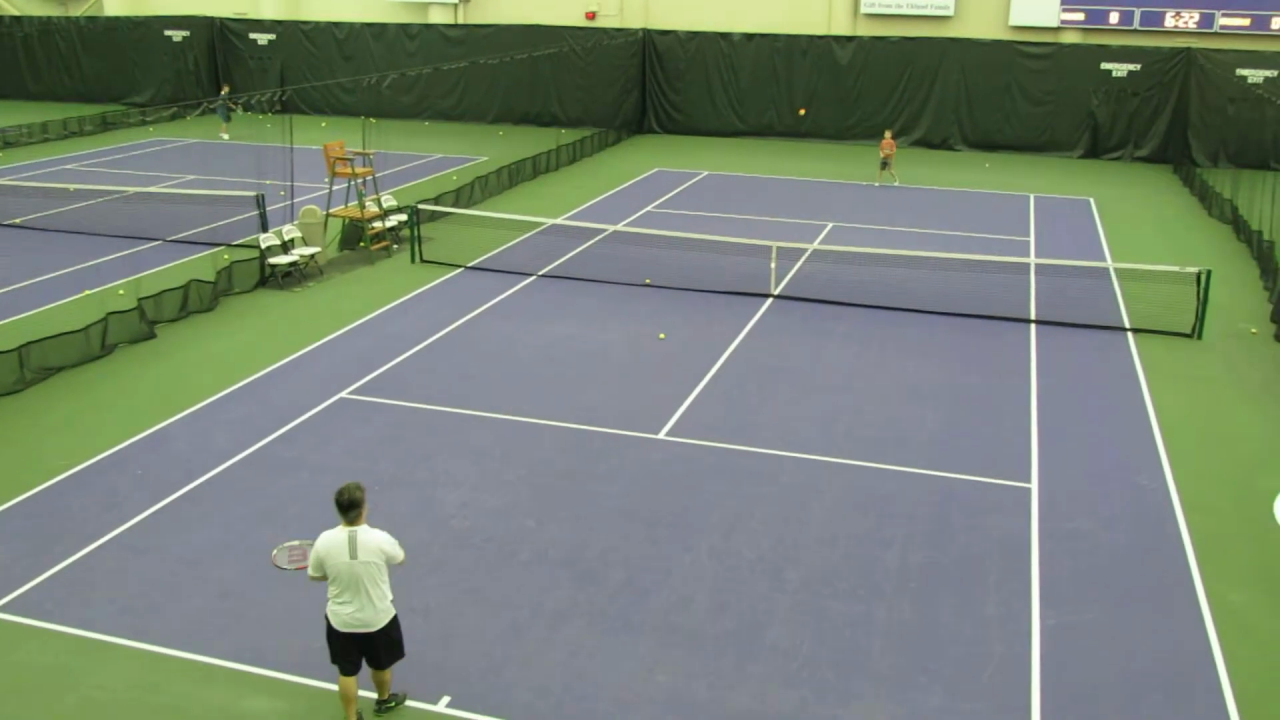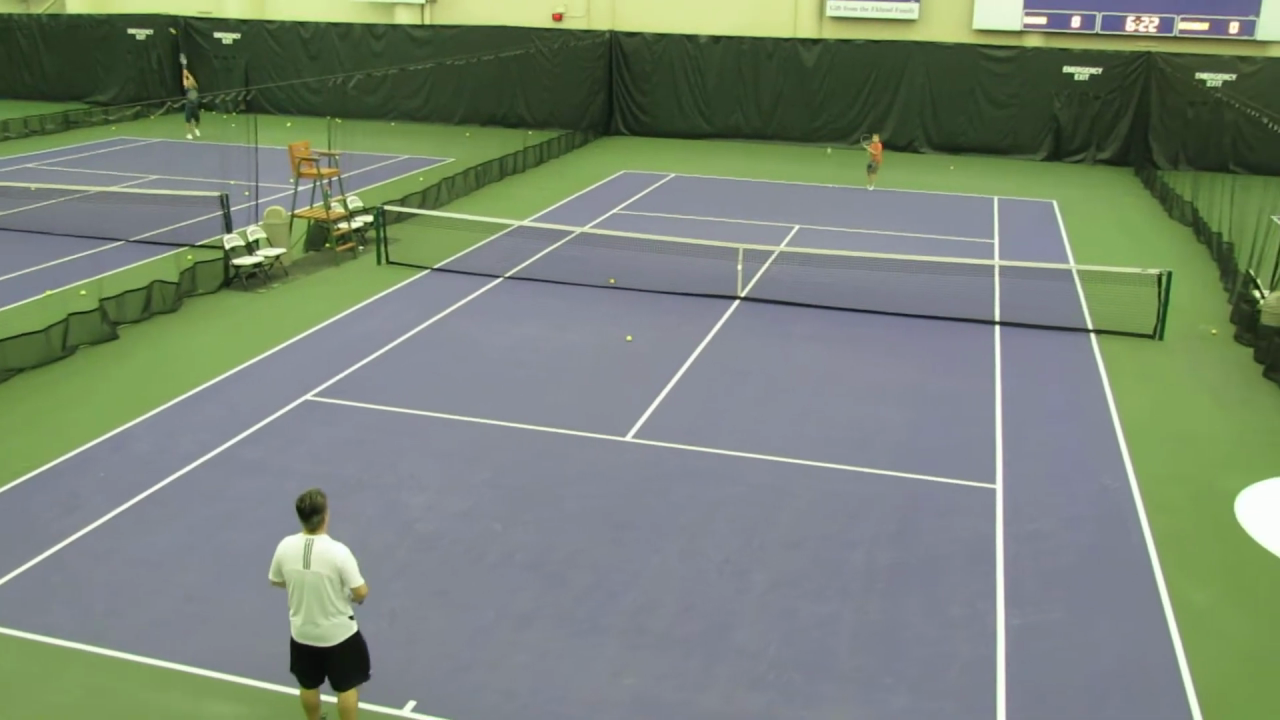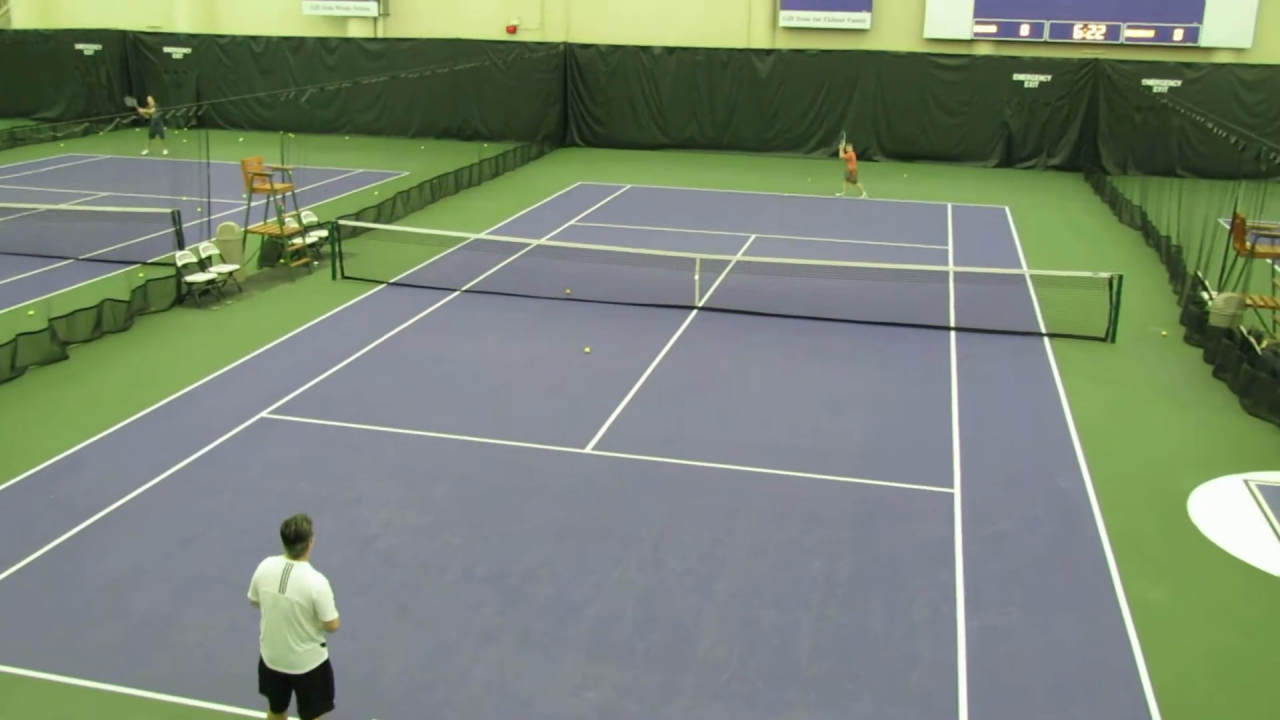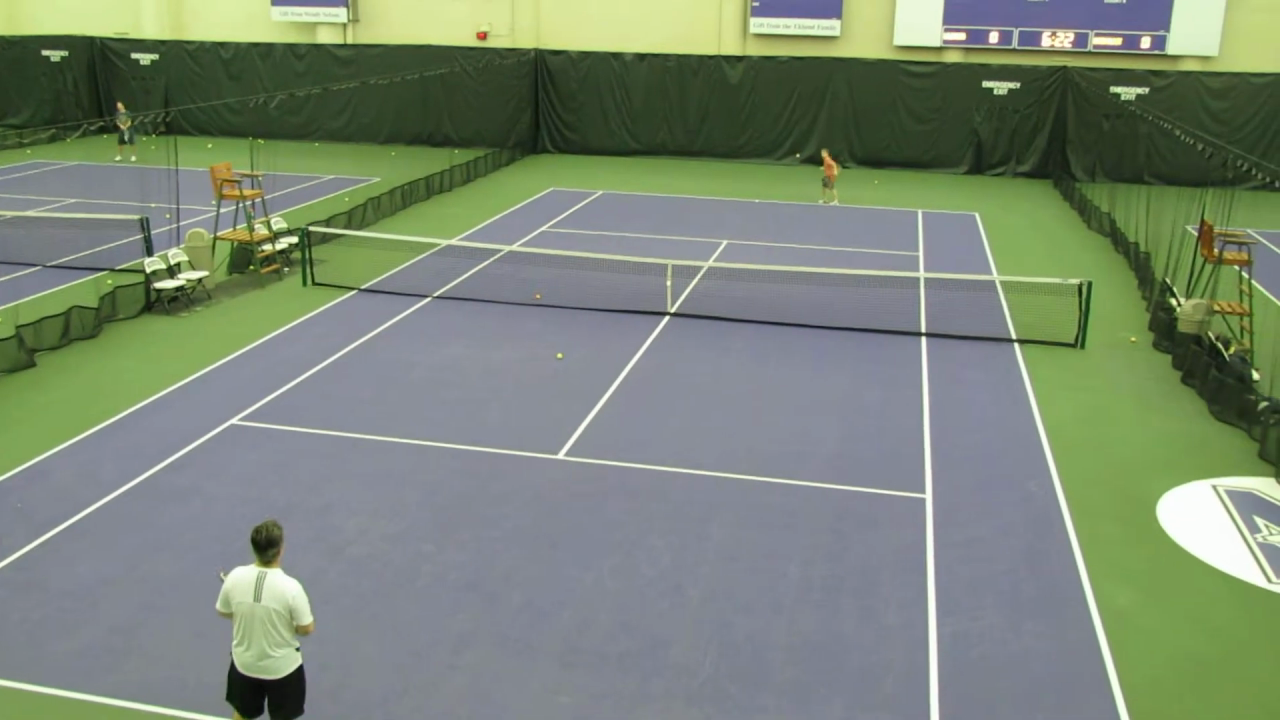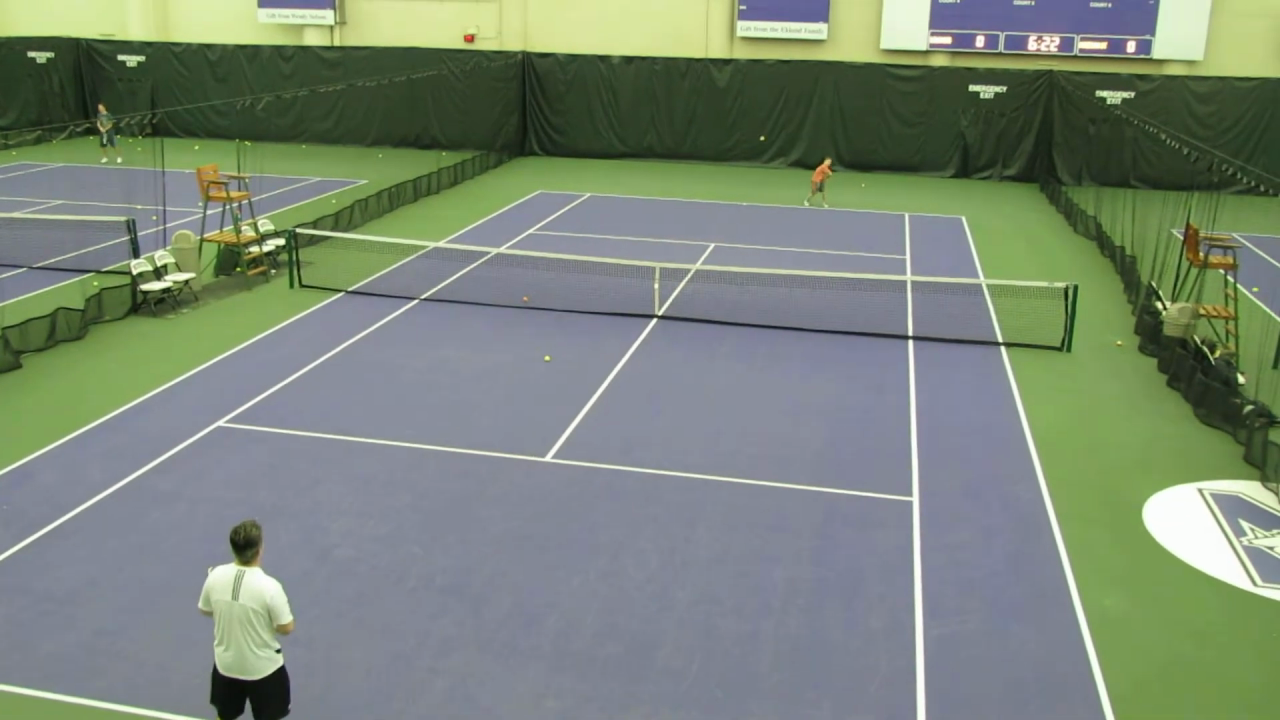
dt=0.5s
person 1, frame 1
left shoulder: (324, 541)
right shoulder: (380, 540)
left elbow: (315, 576)
right elbow: (399, 559)
left hip: (341, 620)
right hip: (378, 618)
left knee: (347, 672)
right knee: (381, 665)
right ankle: (384, 700)
person 1, frame 2
left shoulder: (285, 546)
right shoulder: (338, 552)
left elbow: (276, 581)
right elbow: (360, 593)
right wrist: (354, 595)
left hip: (302, 633)
right hip: (338, 634)
left knee: (309, 686)
right knee: (346, 687)
person 1, frame 3
left shoulder: (265, 567)
right shoulder: (315, 581)
left elbow: (254, 601)
right elbow: (332, 625)
left hip: (271, 656)
right hip: (307, 662)
person 1, frame 4
left shoulder: (235, 577)
right shoulder: (291, 587)
left elbow: (223, 612)
right elbow: (306, 629)
left hip: (244, 663)
right hip: (282, 667)
person 1, frame 5
left shoulder: (216, 576)
right shoulder: (269, 586)
left elbow: (205, 610)
right elbow: (286, 628)
left hip: (226, 664)
right hip: (263, 668)
